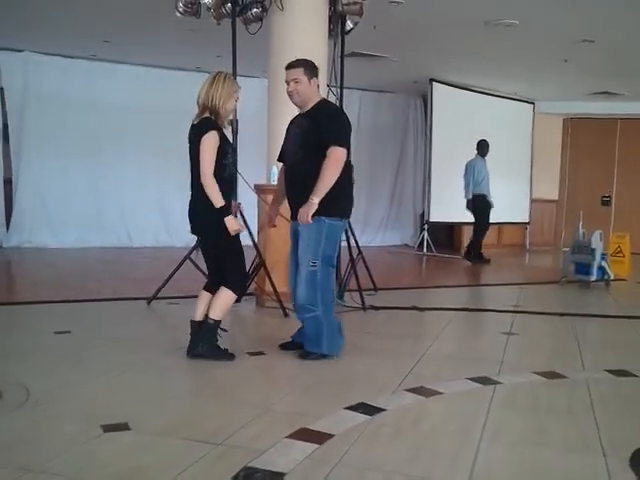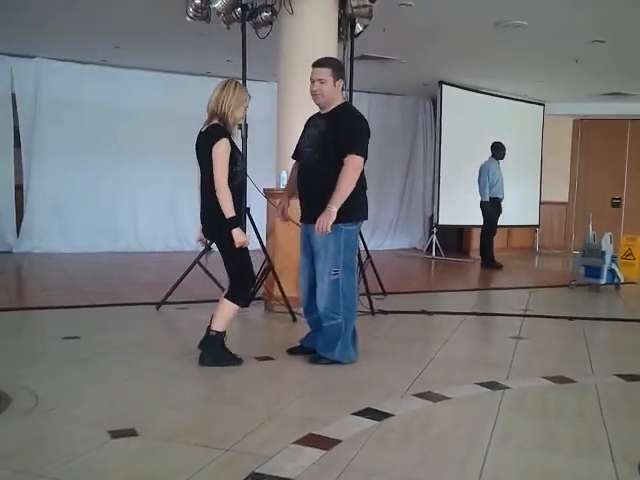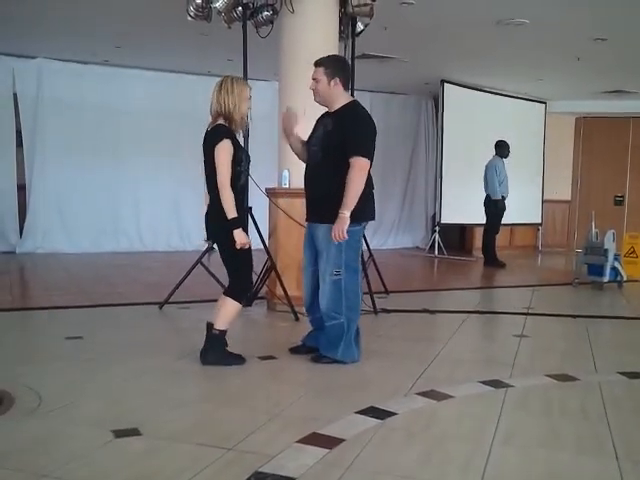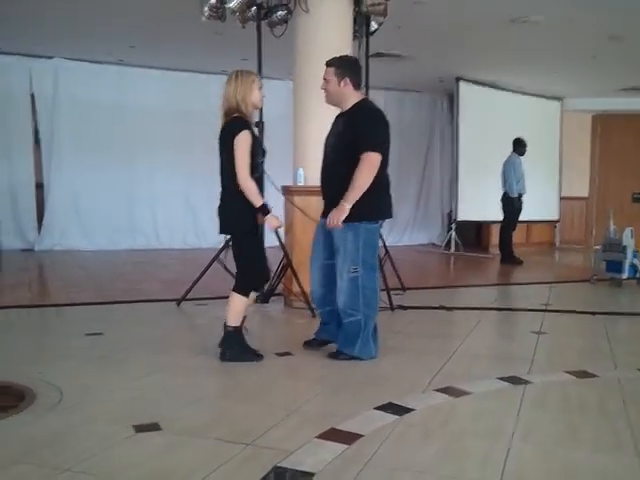
dt=0.4s
person 1, frame 1
left shoulder: (331, 115)
right shoulder: (296, 122)
left elbow: (336, 158)
right elbow: (287, 167)
left wrist: (314, 200)
right wrist: (276, 202)
left hip: (326, 210)
right hip: (302, 210)
left knee: (315, 274)
right knee: (301, 276)
left ankle: (325, 341)
right ankle: (310, 334)
person 1, frame 2
left shoulder: (351, 120)
right shoulder: (313, 122)
left elbow: (353, 166)
right elbow: (301, 163)
left wrist: (332, 209)
right wrist: (287, 195)
left hip: (338, 218)
right hip: (311, 216)
left knee: (334, 282)
right knee: (311, 282)
left ankle: (339, 348)
right ankle: (317, 338)
person 1, frame 3
left shoulder: (357, 118)
right shoulder: (325, 119)
left elbow: (359, 168)
right elbow: (308, 154)
left wrist: (344, 215)
right wrist: (291, 134)
left hip: (341, 217)
right hip: (317, 216)
left knee: (337, 282)
right knee: (314, 282)
left ankle: (341, 347)
right ankle: (319, 338)
person 1, frame 4
left shoulder: (369, 116)
right shoulder: (343, 117)
left elbow: (370, 163)
left wrist: (345, 205)
left hip: (359, 214)
right hip: (334, 211)
left knee: (354, 279)
right knee: (323, 272)
left ankle: (359, 344)
right ankle: (331, 328)
person 2, frame 1
left shoulder: (198, 125)
right shoulder: (211, 127)
right elbow: (207, 176)
left wrist: (225, 204)
right wrist: (226, 213)
left hip: (203, 212)
right hip: (213, 214)
left knee: (217, 276)
right knee: (236, 276)
left ankle: (199, 338)
right ankle: (206, 339)
person 2, frame 2
left shoulder: (205, 133)
right shoulder: (220, 136)
right elbow: (221, 185)
left wrist: (204, 225)
right wrist: (234, 226)
left hip: (214, 220)
right hip: (224, 221)
left knee: (243, 280)
right knee: (241, 284)
left ankle: (213, 337)
right ankle: (212, 347)
person 2, frame 3
left shoulder: (215, 132)
right shoulder: (224, 135)
right elbow: (224, 185)
right wrist: (237, 227)
left hip: (220, 220)
right hip: (227, 221)
left knee: (237, 281)
right knee: (242, 283)
left ankle: (213, 342)
right ankle: (215, 347)
person 2, frame 4
left shoulder: (232, 125)
right shoulder: (242, 127)
right elbow: (243, 177)
left wrist: (259, 208)
right wrist: (266, 211)
left hip: (237, 211)
right hip: (241, 212)
left knee: (257, 273)
right knee: (249, 276)
left ankle: (233, 334)
right ankle: (232, 344)
person 3, frame 1
left shoulder: (483, 163)
right shoulder: (472, 163)
right elbow: (468, 183)
left wrist: (488, 199)
right wrist: (469, 200)
left hip: (483, 199)
right hip: (476, 199)
left knee: (482, 226)
right knee: (481, 226)
left ankle: (476, 254)
right ankle: (471, 253)
person 3, frame 2
left shoulder: (496, 165)
right shoulder: (487, 166)
right elbow: (483, 186)
right wrist: (486, 203)
left hip: (496, 202)
right hip: (490, 202)
left knee: (490, 231)
right knee: (488, 232)
left ankle: (488, 259)
right ankle: (487, 261)
person 3, frame 3
left shoulder: (500, 163)
right shoulder: (493, 163)
right elbow: (493, 184)
left wrist: (500, 201)
right wrist: (499, 201)
left hip: (498, 200)
right hip: (494, 201)
left knee: (493, 230)
right knee: (491, 230)
left ankle: (491, 258)
right ankle: (490, 259)
person 3, frame 4
left shoulder: (515, 160)
right shoulder: (512, 160)
right elbow: (510, 181)
right wrist: (515, 198)
left hip: (514, 197)
right hip: (512, 198)
left knee: (508, 227)
right knee: (508, 227)
left ankle: (507, 255)
right ankle: (507, 256)
